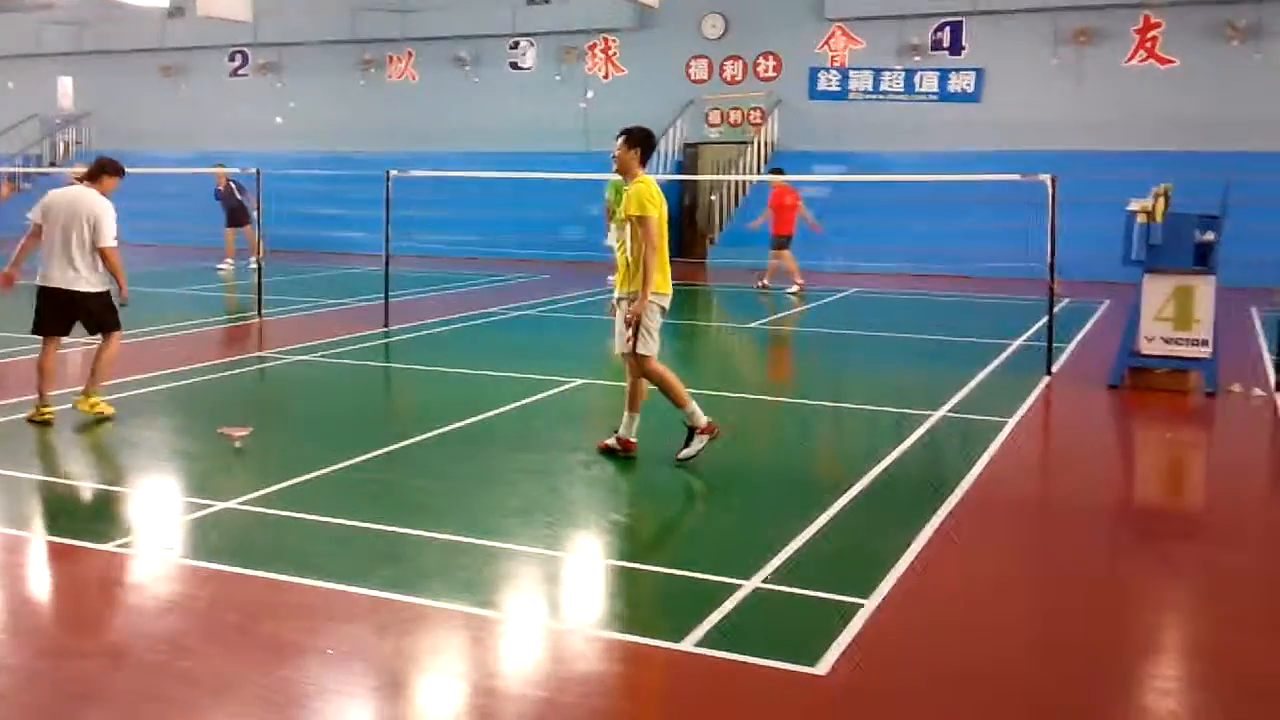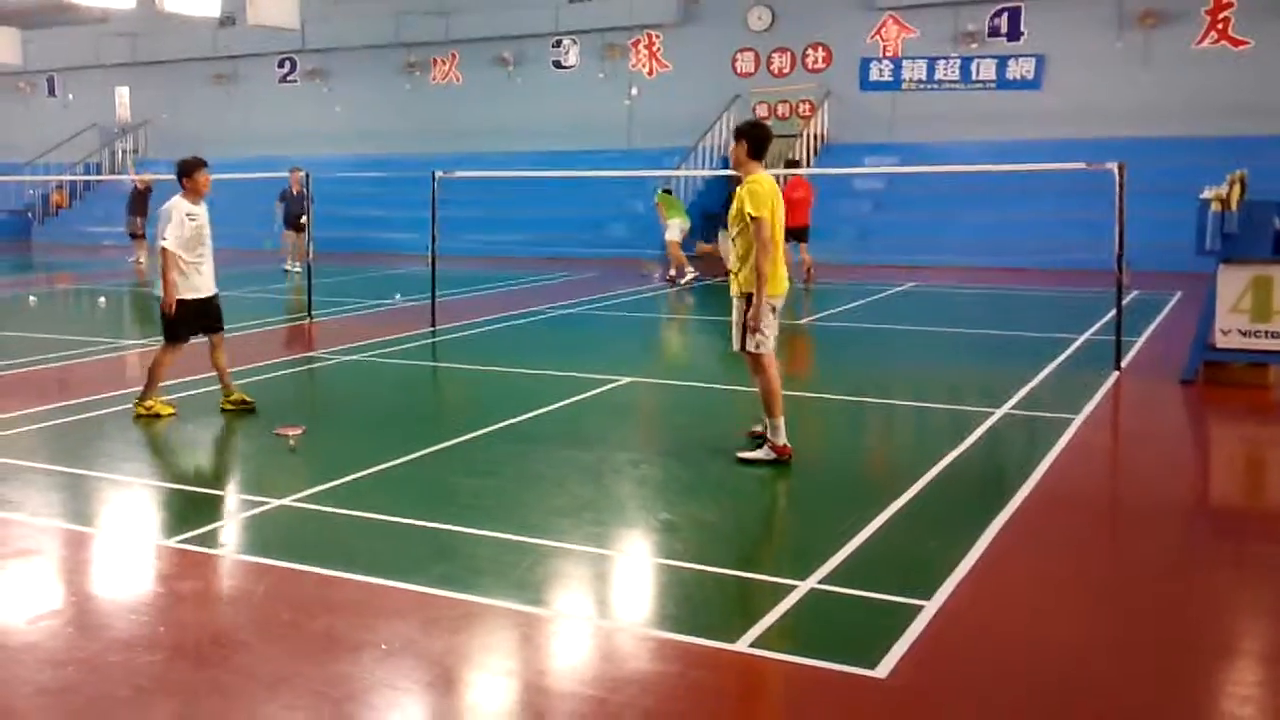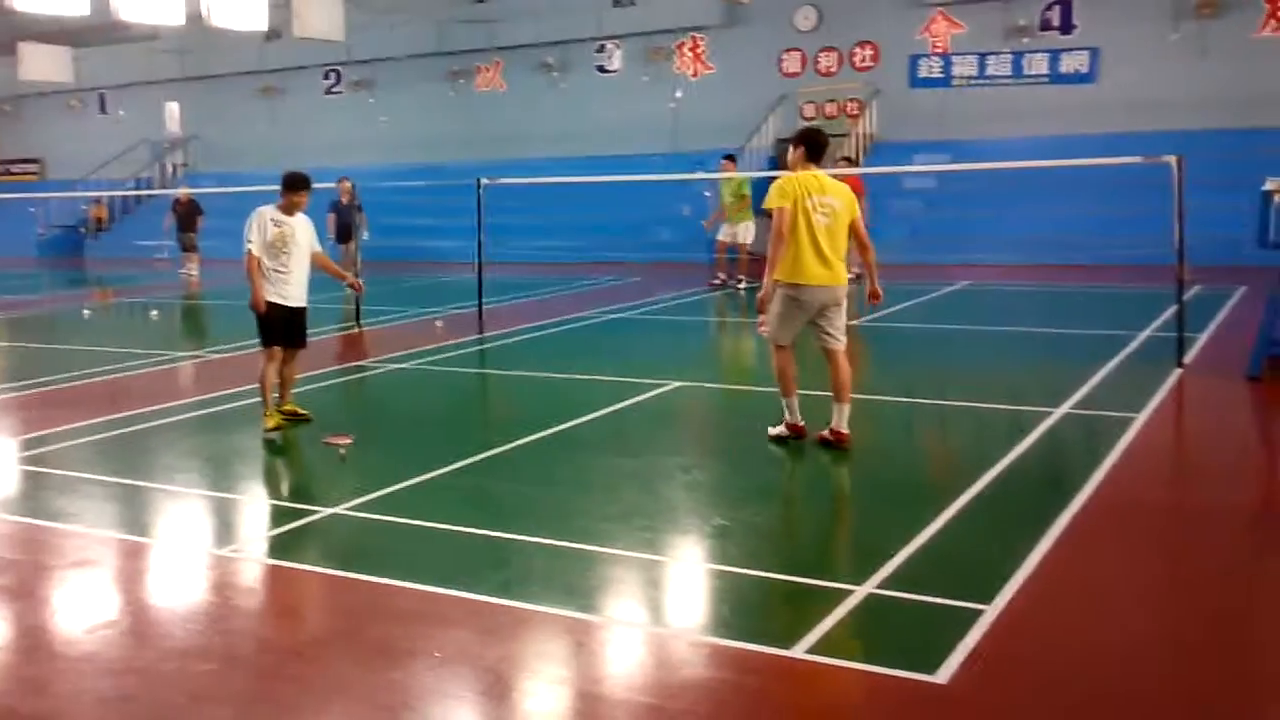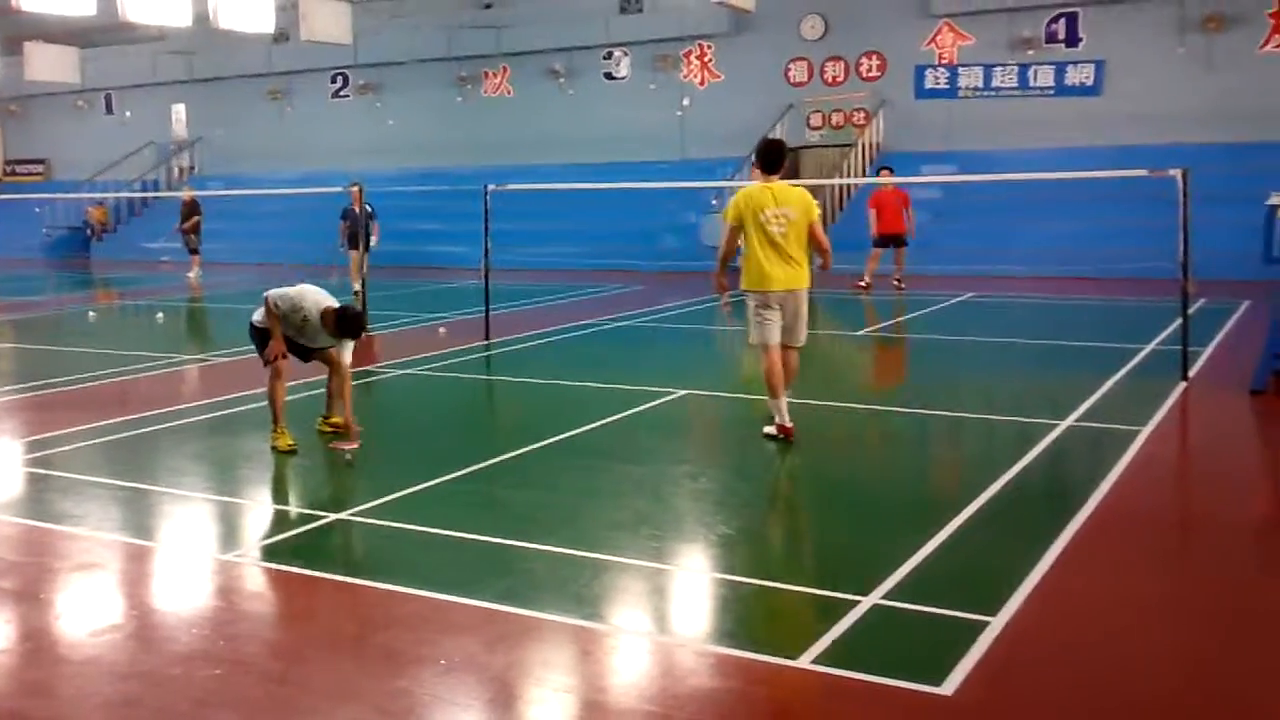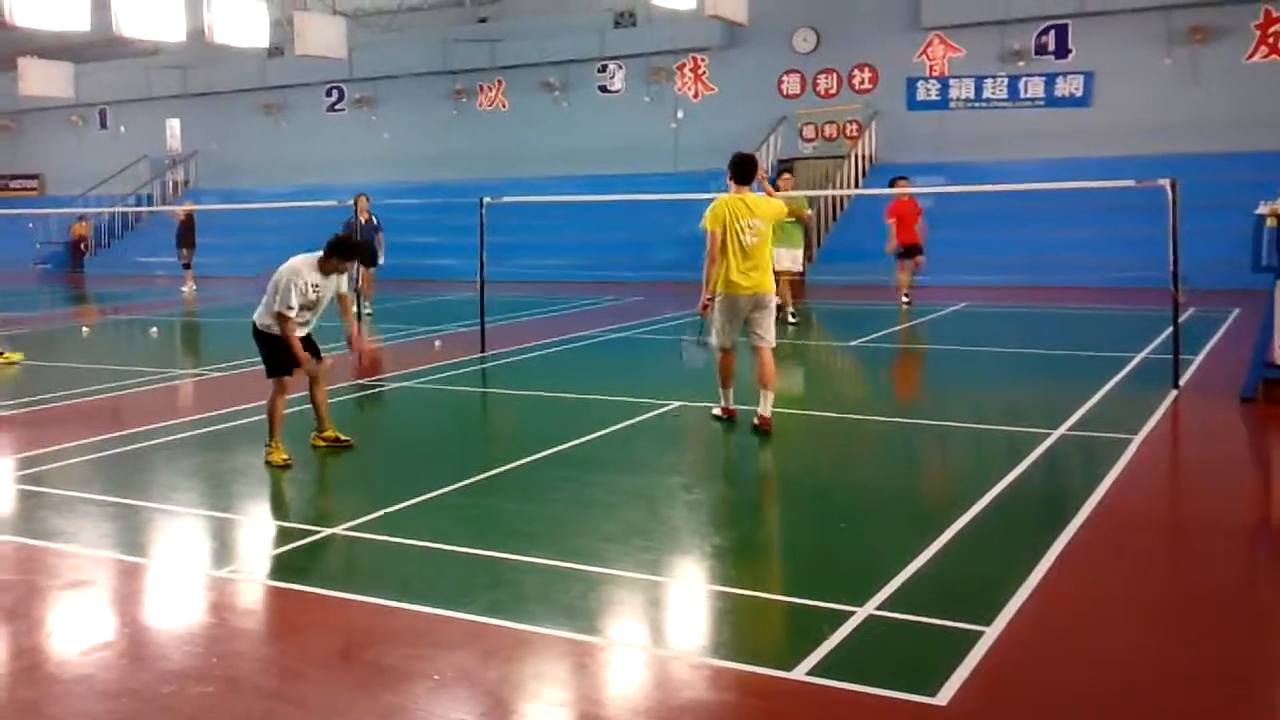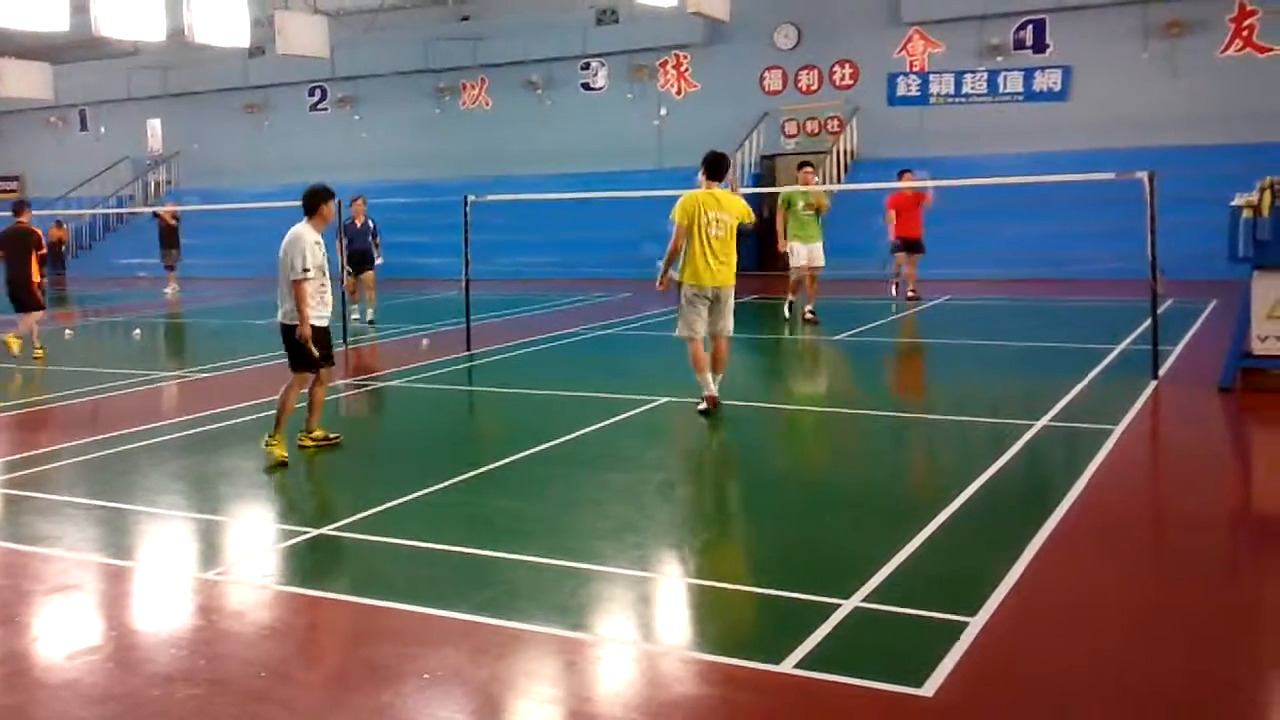
dt=0.7s
person 1, frame 1
left shoulder: (642, 191)
right shoulder: (635, 191)
left elbow: (651, 248)
left wrist: (642, 298)
right wrist: (621, 294)
left hip: (644, 291)
right hip: (630, 290)
left knee: (645, 365)
right knee: (633, 363)
left ankle: (700, 424)
right ankle: (625, 437)
person 1, frame 2
left shoulder: (752, 188)
right shoulder: (763, 185)
left elbow: (764, 246)
left wrist: (758, 302)
right wrist: (723, 248)
left hip: (756, 288)
right hip: (753, 286)
left knee: (760, 360)
right knee: (760, 355)
left ankle: (778, 444)
right ankle: (773, 426)
person 1, frame 3
left shoulder: (786, 185)
right shoulder: (843, 190)
left elbow: (780, 234)
right elbow: (864, 243)
left wrist: (767, 282)
right wrist: (873, 282)
left hip: (795, 282)
right hip: (834, 284)
left knee: (781, 348)
right knee: (836, 353)
left ankle: (793, 421)
right ankle: (840, 428)
person 1, frame 4
left shoulder: (743, 199)
right shoulder: (803, 197)
left elbow: (728, 247)
right elbow: (823, 245)
left wrist: (720, 274)
right wrist: (827, 263)
left hip: (761, 286)
right hip: (796, 284)
left knee: (771, 351)
right knee: (791, 348)
left ankle: (783, 423)
right ankle: (781, 412)
person 1, frame 5
left shoulder: (719, 208)
right shoulder: (768, 205)
left elbow: (713, 254)
right elbow: (785, 209)
left wrist: (706, 292)
right wrist: (766, 185)
left hip: (730, 289)
right hip: (763, 289)
left knee: (725, 349)
right knee: (763, 349)
left ankle: (726, 406)
right ankle: (764, 413)
person 1, frame 6
left shoulder: (689, 201)
right shoulder: (735, 203)
left elbow: (677, 244)
right elbow: (751, 220)
left wrist: (663, 273)
right wrist: (736, 194)
left hip: (695, 281)
right hip: (725, 281)
left knee: (694, 339)
right knee: (719, 337)
left ankle: (710, 394)
right ankle: (712, 391)
person 2, frame 1
left shoulder: (54, 196)
right shoulder: (102, 206)
left elbow: (33, 235)
right elbow: (107, 251)
right wrist: (122, 285)
left hip: (52, 283)
right hip: (89, 286)
left knee: (49, 344)
right knee: (111, 336)
left ankle: (43, 407)
right ankle: (90, 398)
person 2, frame 2
left shoulder: (200, 208)
right shoulder: (174, 210)
right elbow: (166, 253)
right wrist: (169, 291)
left hip: (204, 291)
right hip: (181, 294)
left knee: (217, 341)
right knee: (173, 346)
left ankle: (229, 395)
right ankle: (146, 400)
person 2, frame 3
left shoulder: (305, 222)
right shoulder: (263, 216)
left elbow: (317, 256)
right elbow: (252, 256)
left wrist: (346, 276)
right wrist: (256, 291)
left hip: (298, 299)
right hip: (271, 299)
left knee: (293, 353)
right knee: (273, 354)
left ankle: (284, 405)
right ankle: (269, 414)
person 2, frame 4
left shoulder: (344, 330)
right shoulder: (303, 298)
left elbow: (345, 373)
right elbow: (269, 299)
left wrist: (348, 416)
right wrist: (278, 339)
right hip: (266, 326)
left knee: (335, 362)
right knee: (279, 368)
left ankle: (330, 418)
right ankle: (278, 431)
person 2, frame 5
left shoulder: (337, 271)
right shoulder: (296, 273)
left elbow: (343, 298)
right elbow: (283, 319)
left wrist: (353, 331)
right wrist: (299, 354)
left hip: (300, 330)
right hip: (272, 328)
left knee: (318, 374)
right knee: (282, 384)
left ankle: (323, 432)
right ankle: (273, 445)
person 2, frame 6
left shoulder: (314, 236)
right shoulder: (302, 237)
right elbow: (299, 283)
right wrist: (303, 323)
left hip: (318, 320)
right hip: (301, 323)
left knee: (323, 375)
right knee: (301, 378)
left ankle: (311, 432)
right ankle: (275, 438)
